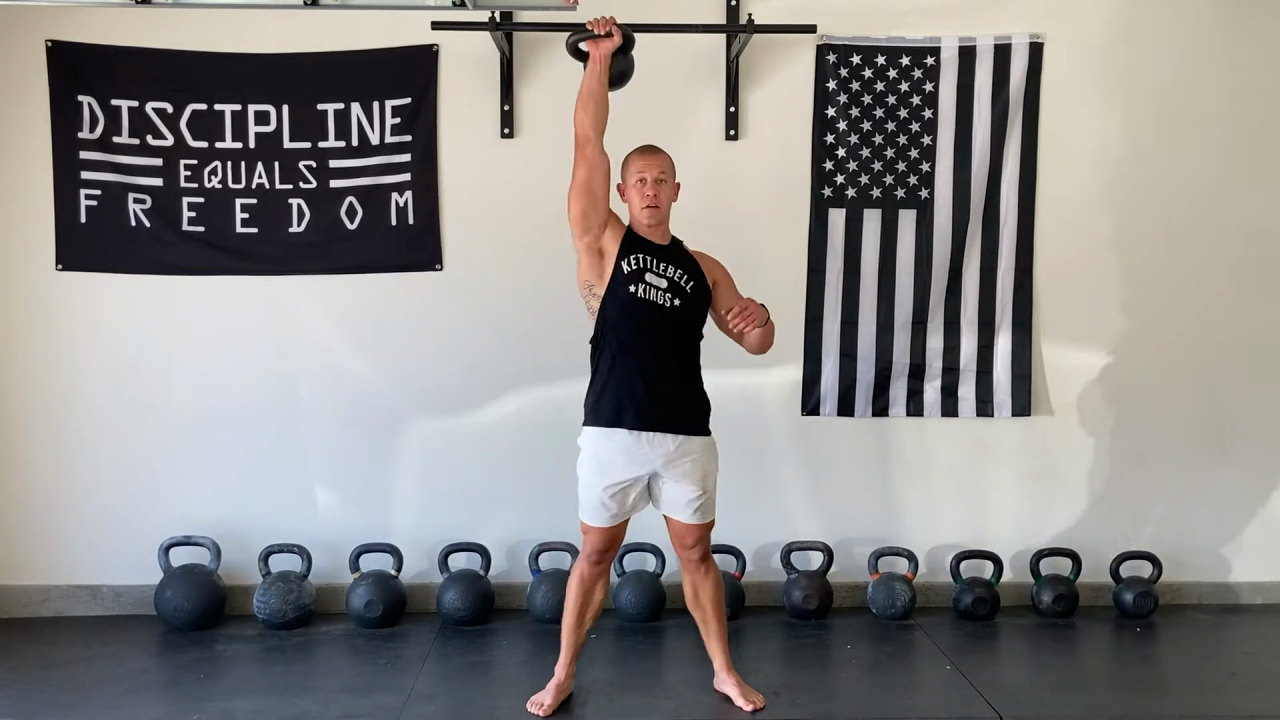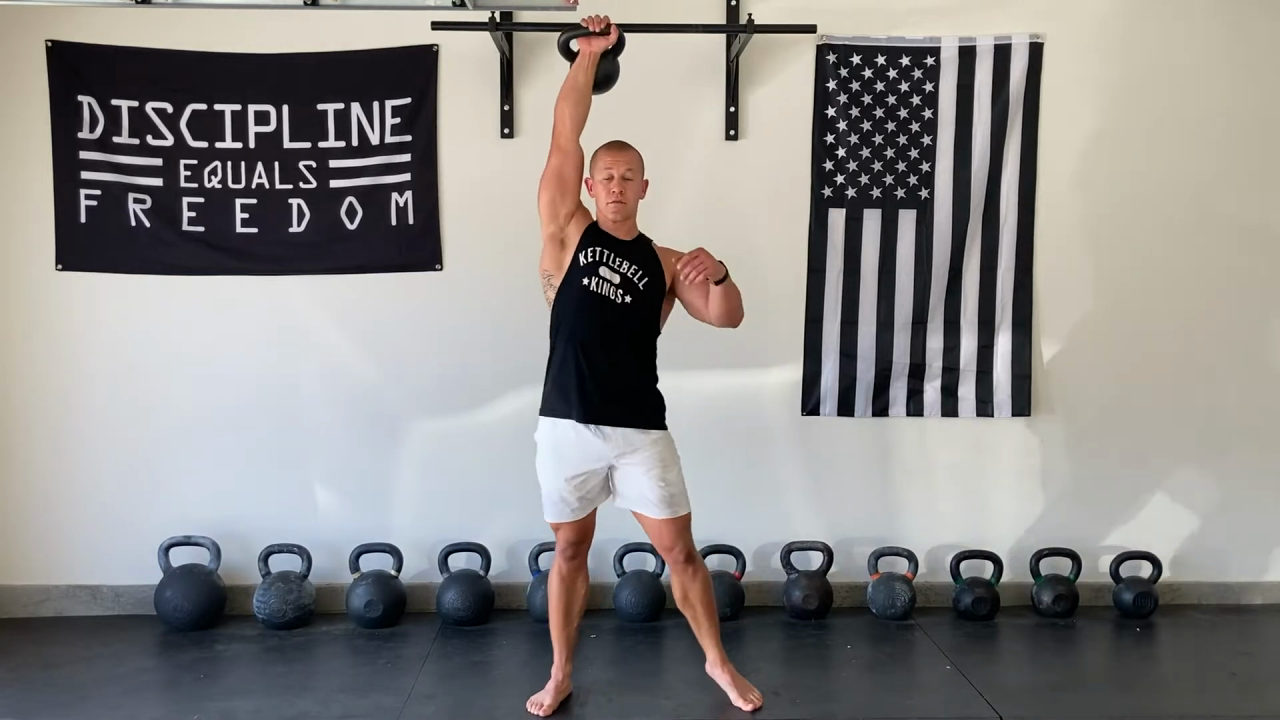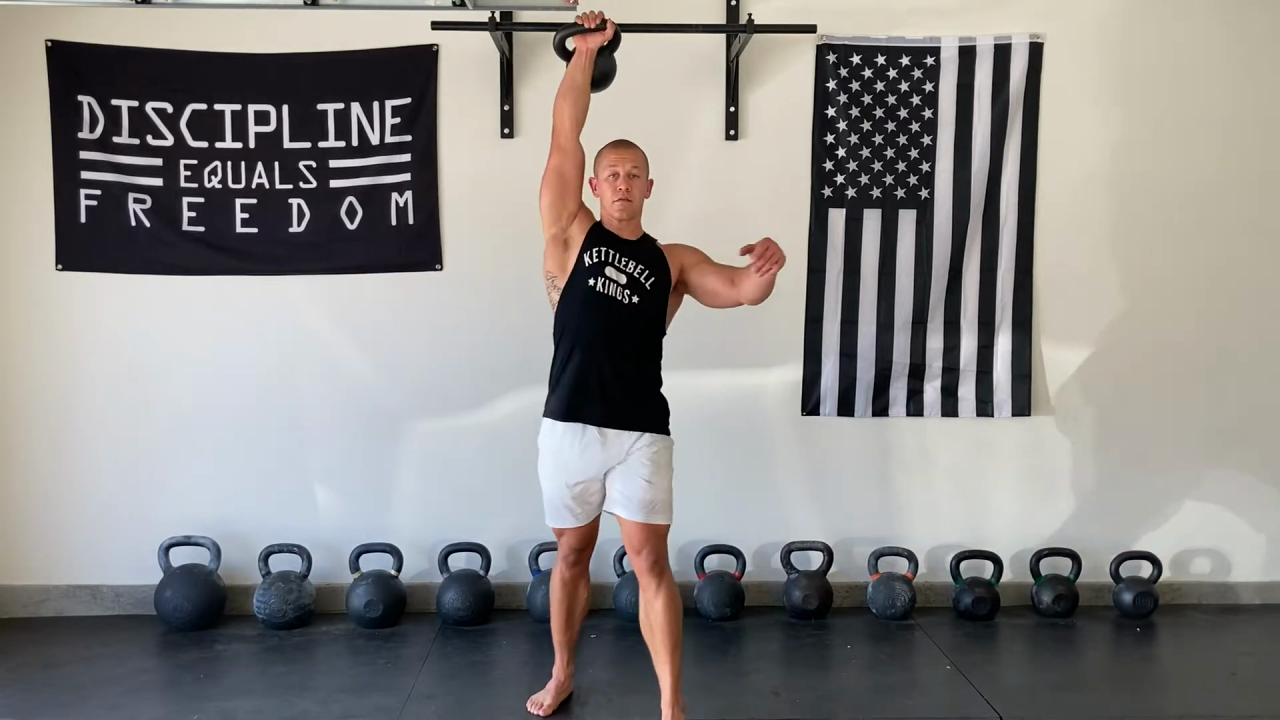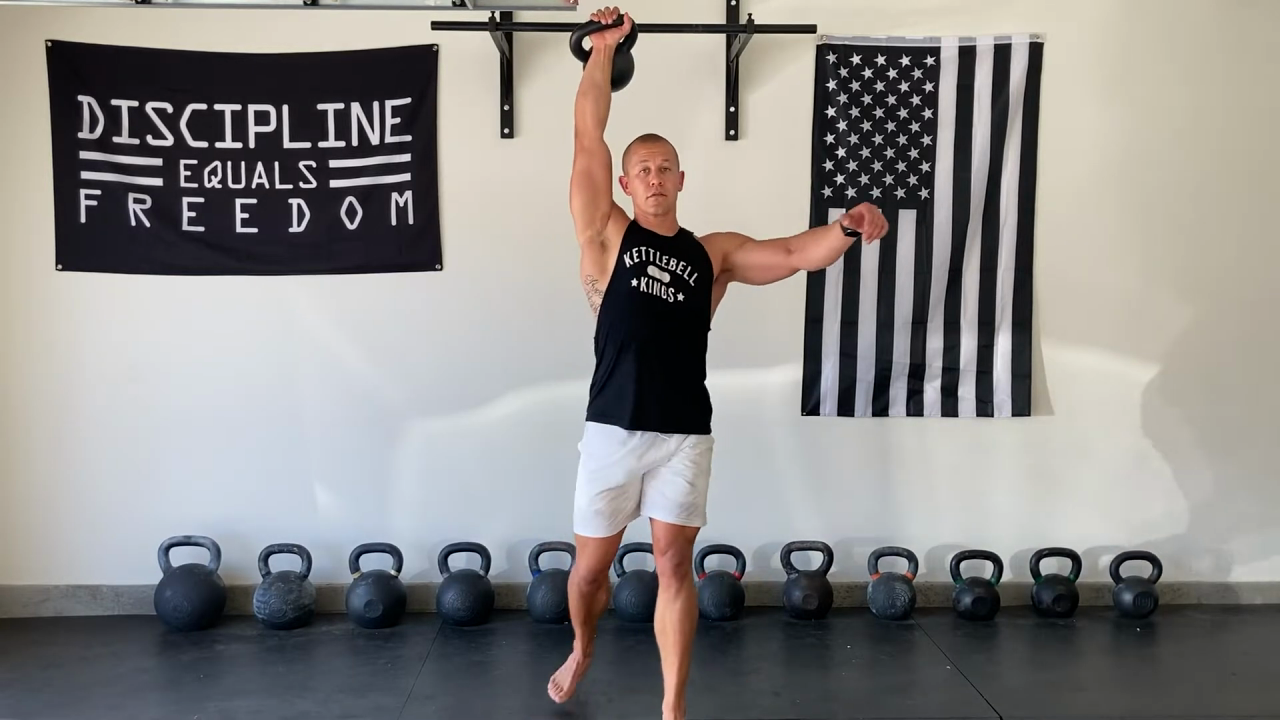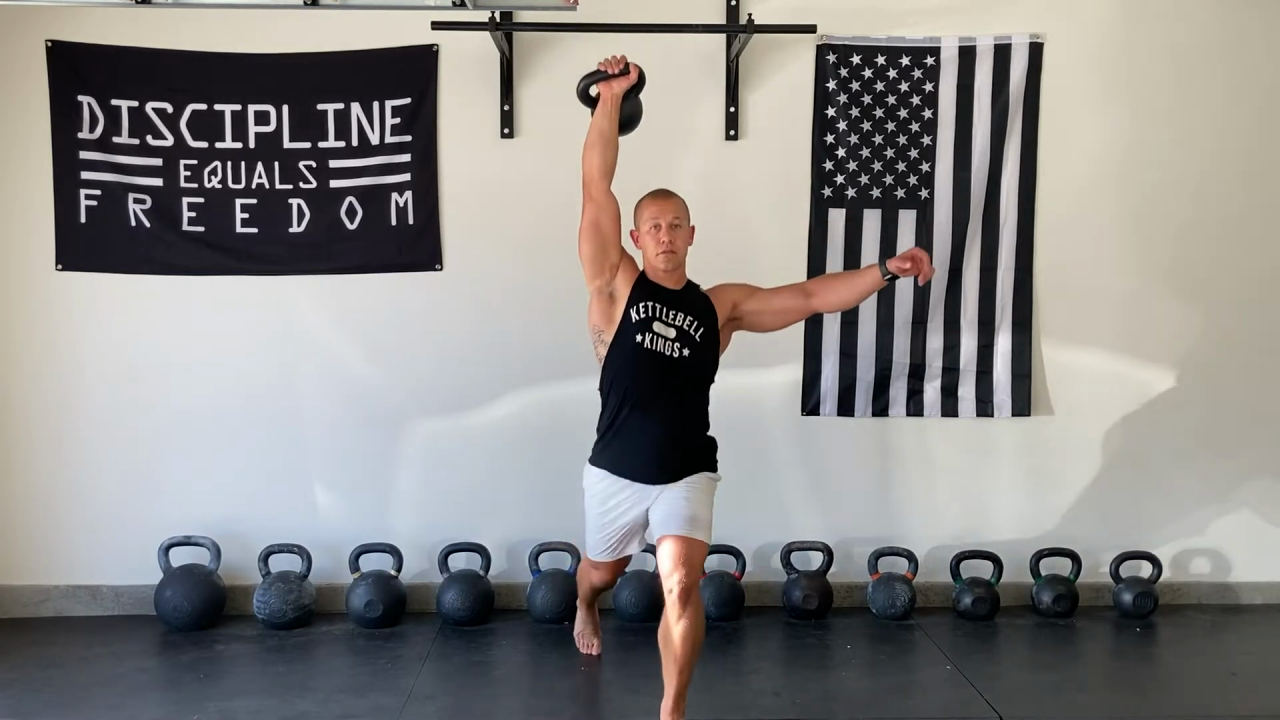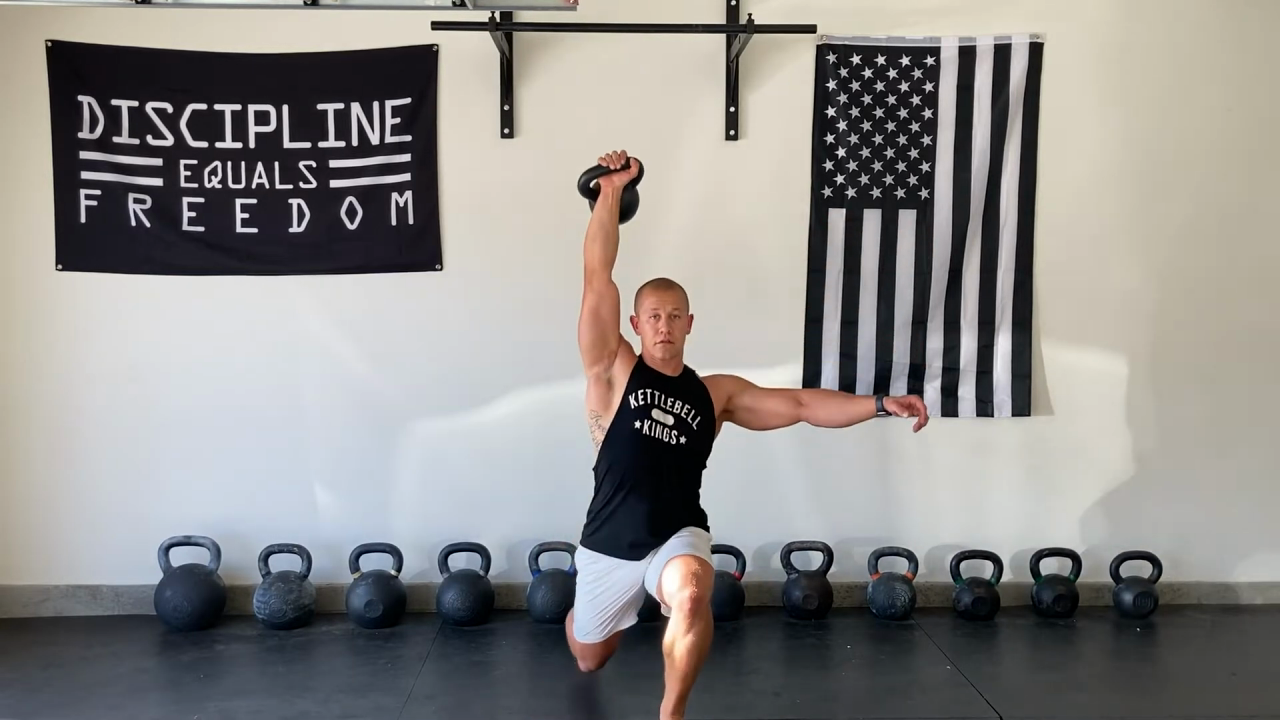
dt=0.4s
person 1, frame 1
left shoulder: (704, 268)
right shoulder: (602, 243)
left elbow: (758, 345)
right elbow: (587, 143)
left wrist: (758, 317)
right wrist: (599, 57)
left hip: (685, 435)
right hip: (612, 431)
left knee: (695, 555)
right knee: (595, 555)
person 1, frame 2
left shoulder: (666, 262)
right shoulder: (566, 233)
left elbow: (727, 316)
right elbow: (564, 138)
left wrist: (719, 274)
right wrist: (589, 54)
left hip: (640, 431)
right hip: (568, 426)
left knee: (679, 553)
right knee: (570, 551)
person 1, frame 3
left shoulder: (673, 261)
right shoulder: (570, 235)
left elbow: (741, 289)
right elbow: (563, 136)
left wrist: (767, 265)
right wrist: (587, 51)
left hip: (642, 432)
right hip: (570, 426)
left knee: (650, 564)
right knee: (571, 555)
person 1, frame 4
left shoulder: (714, 253)
right shoulder: (605, 235)
left elbow: (796, 253)
right elbow: (588, 139)
left wrist: (847, 227)
left hip: (683, 433)
right hip: (612, 428)
left knee: (674, 569)
right knee: (592, 560)
right ankle: (580, 650)
person 1, frame 5
left shoulder: (719, 305)
right shoulder: (615, 286)
left elbow: (811, 296)
right elbow: (596, 190)
left wrist: (884, 270)
right wrist: (610, 99)
left hip: (686, 475)
right hip: (616, 471)
left knee: (682, 587)
right knee: (599, 573)
right ankle: (585, 608)
person 1, frame 6
left shoulder: (714, 393)
right shoulder: (613, 372)
left elbow: (801, 403)
right elbow: (596, 277)
left wrist: (879, 404)
right wrist: (611, 193)
left hip: (677, 538)
right hip: (611, 546)
left knee: (691, 597)
right knee: (589, 655)
right ankle: (585, 611)
